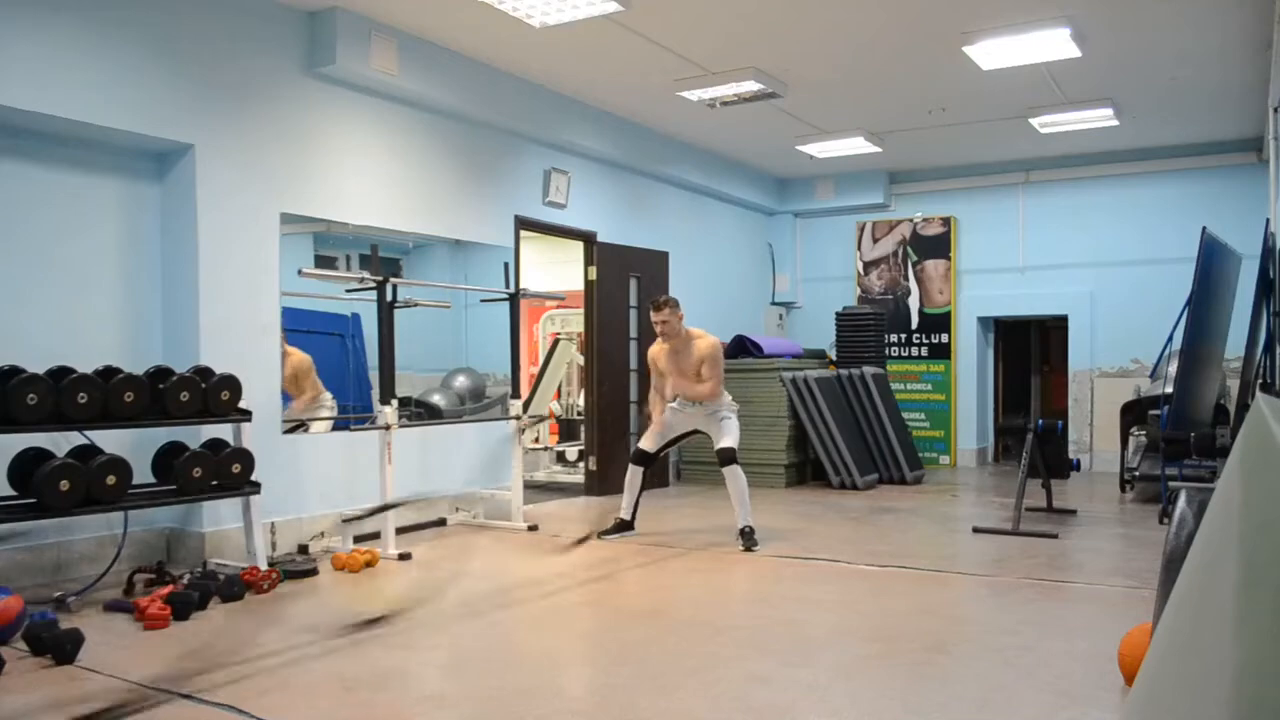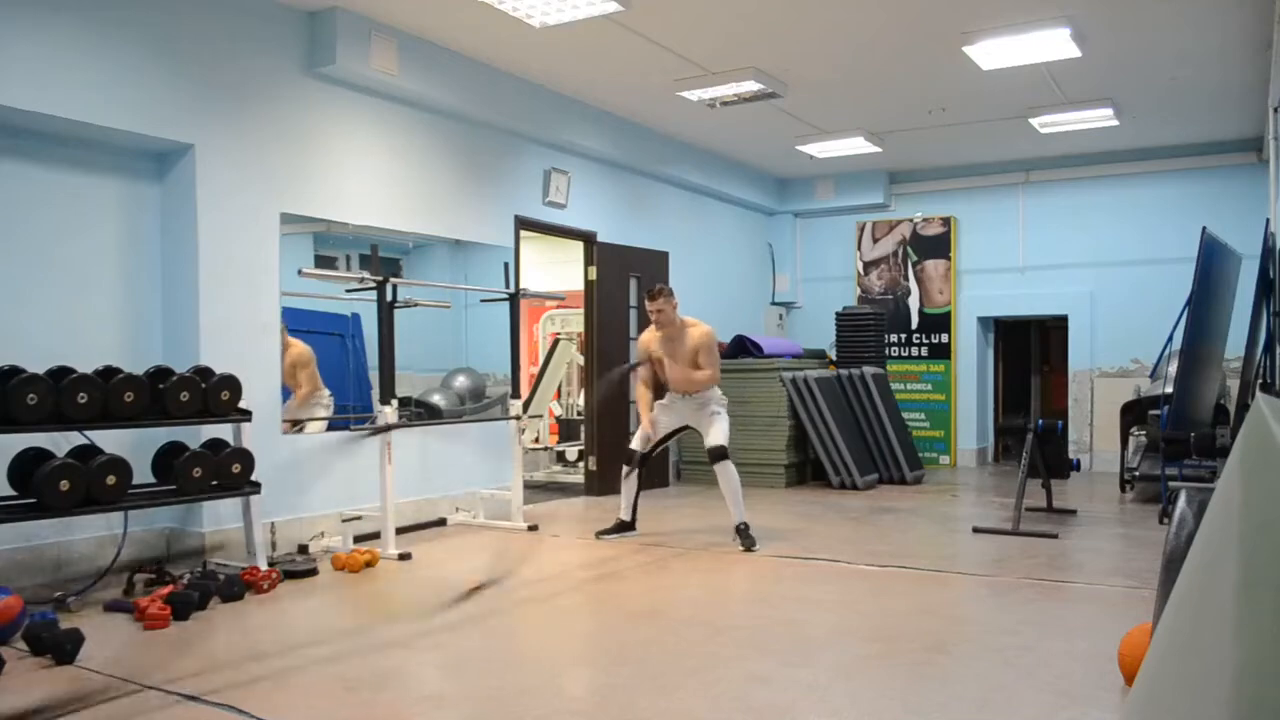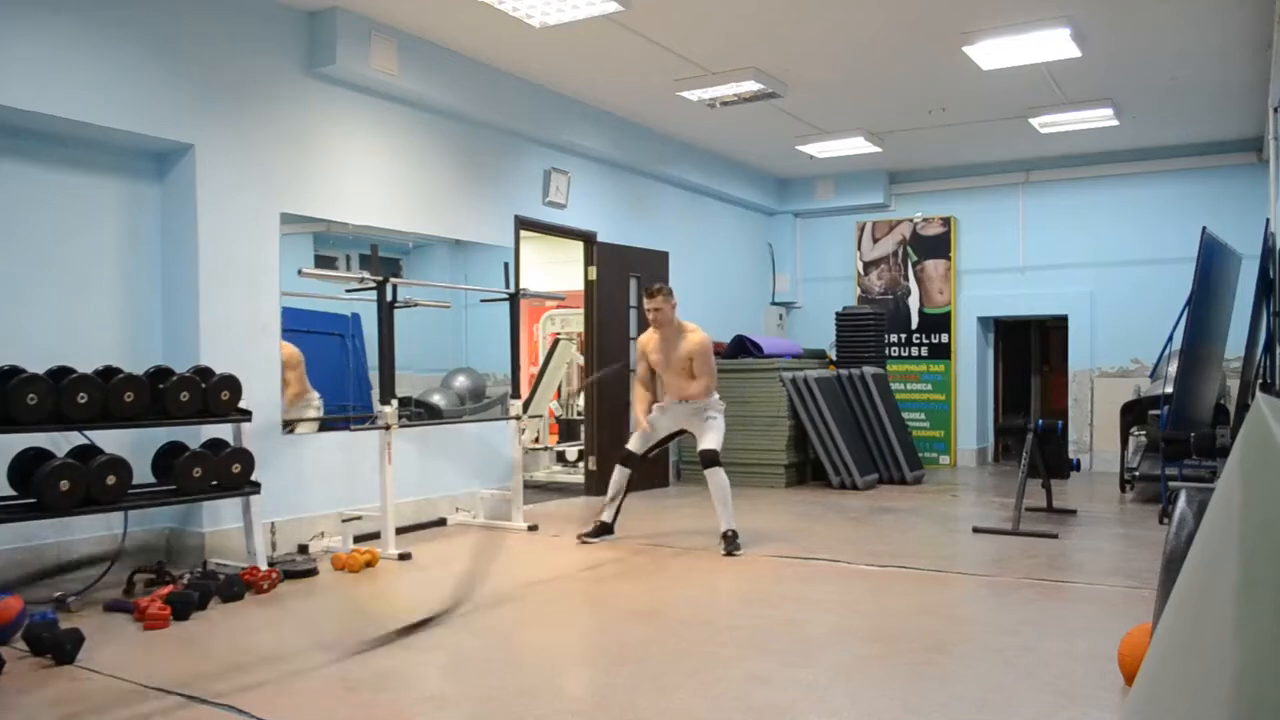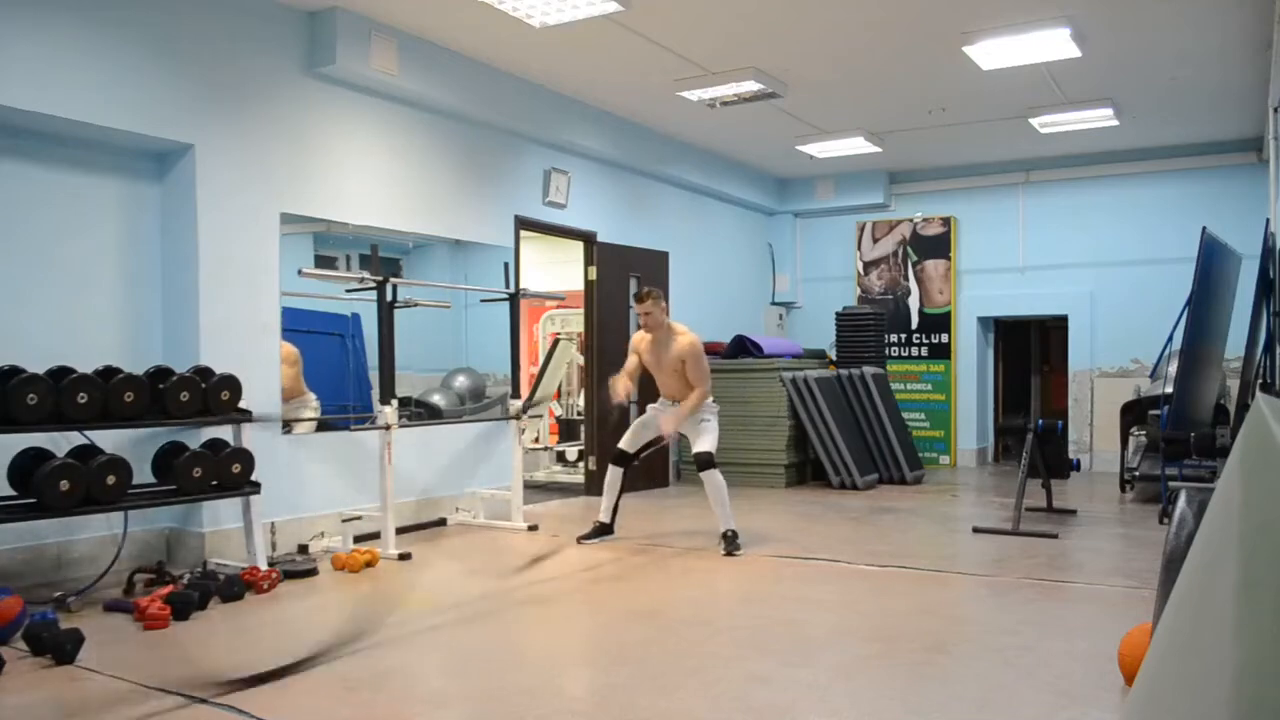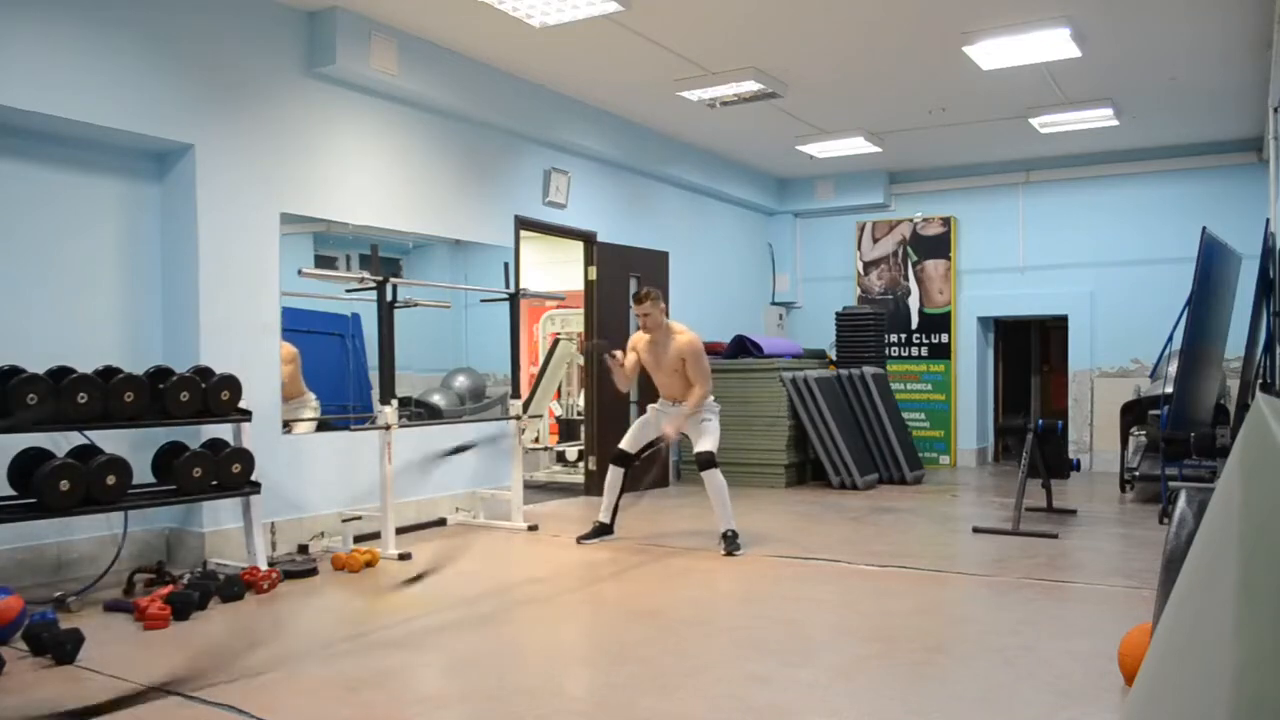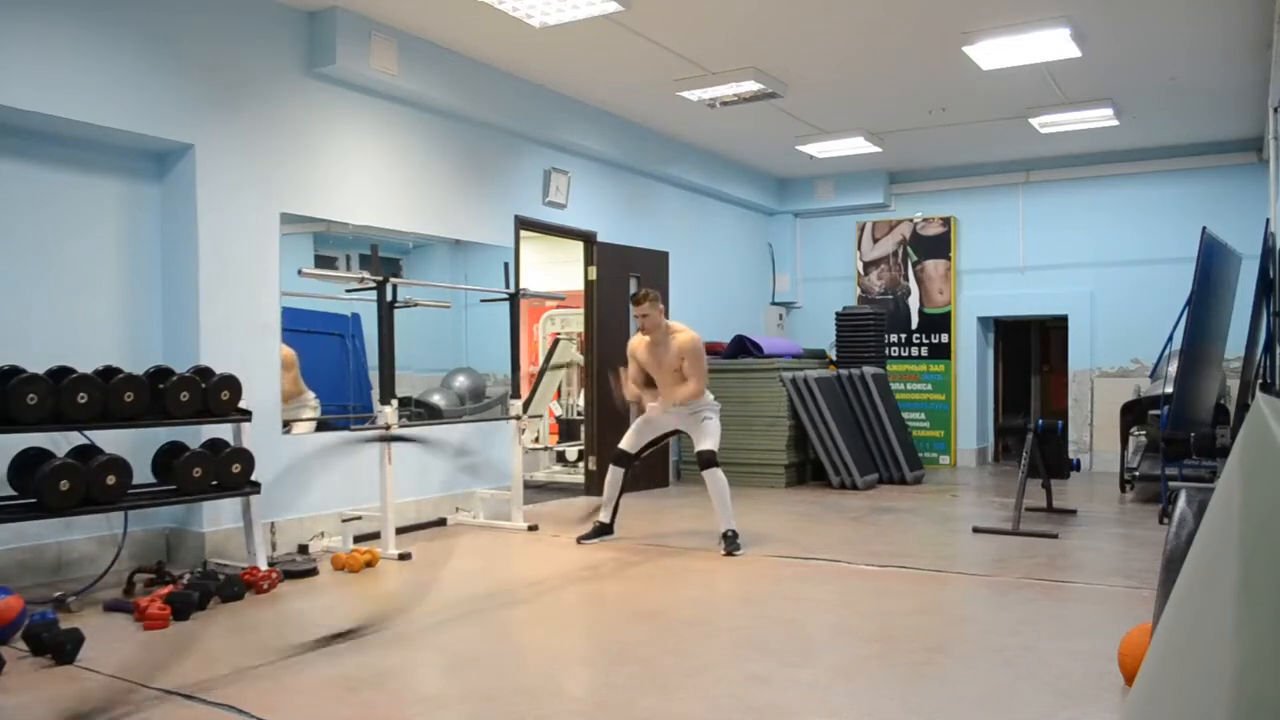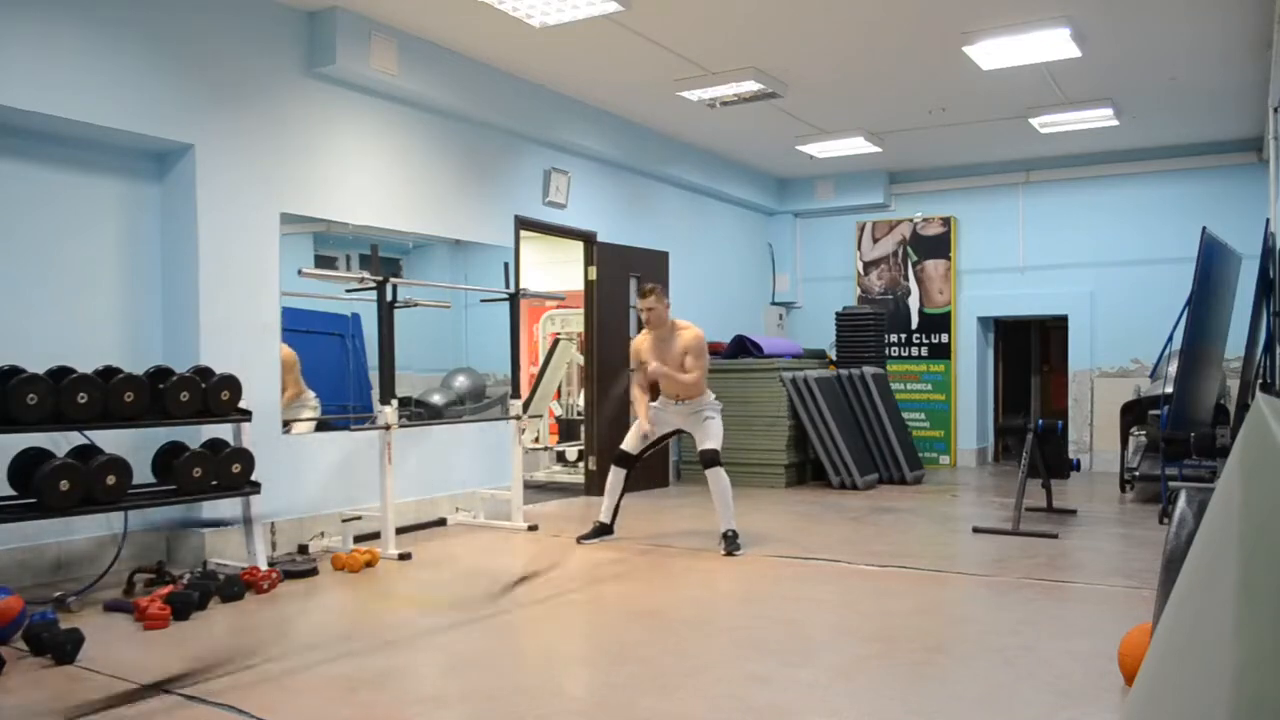
dt=0.4s
person 1, frame 1
left shoulder: (707, 345)
right shoulder: (656, 351)
left elbow: (713, 389)
right elbow: (656, 393)
left wrist: (678, 386)
right wrist: (656, 426)
left hip: (716, 408)
right hip: (683, 407)
left knee: (727, 458)
right knee: (639, 455)
left ankle: (745, 528)
right ankle: (626, 520)
person 1, frame 2
left shoulder: (702, 334)
right shoulder: (647, 339)
left elbow: (713, 377)
right elbow: (643, 384)
left wrist: (679, 372)
right wrist: (645, 421)
left hip: (706, 401)
right hip: (672, 402)
left knee: (719, 456)
right knee: (632, 455)
left ankle: (742, 526)
right ankle: (626, 521)
person 1, frame 3
left shoulder: (697, 340)
right shoulder: (645, 341)
left elbow: (708, 384)
right elbow: (642, 384)
left wrist: (677, 387)
right wrist: (640, 414)
left hip: (704, 407)
right hip: (669, 406)
left knee: (710, 459)
right knee: (627, 458)
left ankle: (729, 532)
right ankle: (606, 524)
person 1, frame 4
left shoulder: (688, 342)
right shoulder: (639, 341)
left elbow: (703, 388)
right elbow: (627, 376)
left wrist: (676, 420)
right wrist: (620, 387)
left hip: (697, 410)
right hip: (663, 407)
left knee: (704, 462)
right knee: (619, 456)
left ankle: (728, 532)
right ankle: (605, 524)
person 1, frame 5
left shoulder: (687, 341)
right shoulder: (636, 342)
left elbow: (703, 387)
right elbow: (625, 385)
left wrist: (679, 423)
right wrist: (618, 369)
left hip: (698, 410)
right hip: (663, 409)
left knee: (706, 462)
right knee: (619, 457)
left ankle: (729, 532)
right ankle: (604, 524)
person 1, frame 6
left shoulder: (687, 340)
right shoulder: (636, 345)
left elbow: (697, 385)
right elbow: (633, 387)
left wrist: (661, 399)
right wrist: (632, 393)
left hip: (698, 408)
right hip: (663, 410)
left knee: (707, 461)
right knee: (619, 458)
left ankle: (729, 532)
right ankle: (605, 524)
person 1, frame 7
left shoulder: (692, 336)
right shoulder: (639, 343)
left elbow: (696, 382)
right elbow: (638, 387)
left wrist: (664, 372)
right wrist: (643, 420)
left hip: (700, 408)
right hip: (664, 407)
left knee: (710, 461)
right knee: (621, 459)
left ankle: (729, 532)
right ankle: (605, 524)
